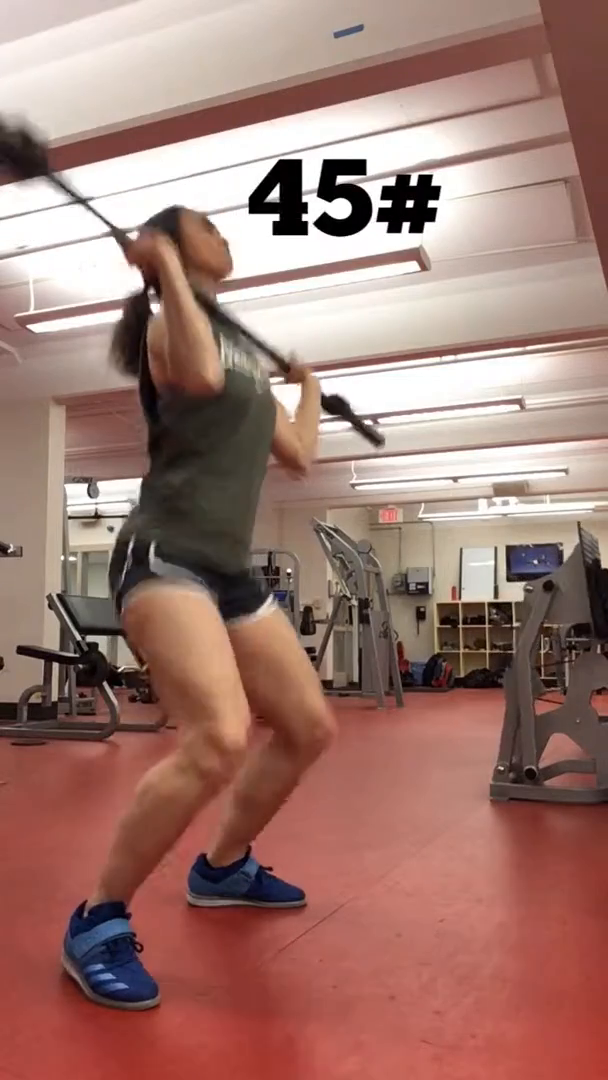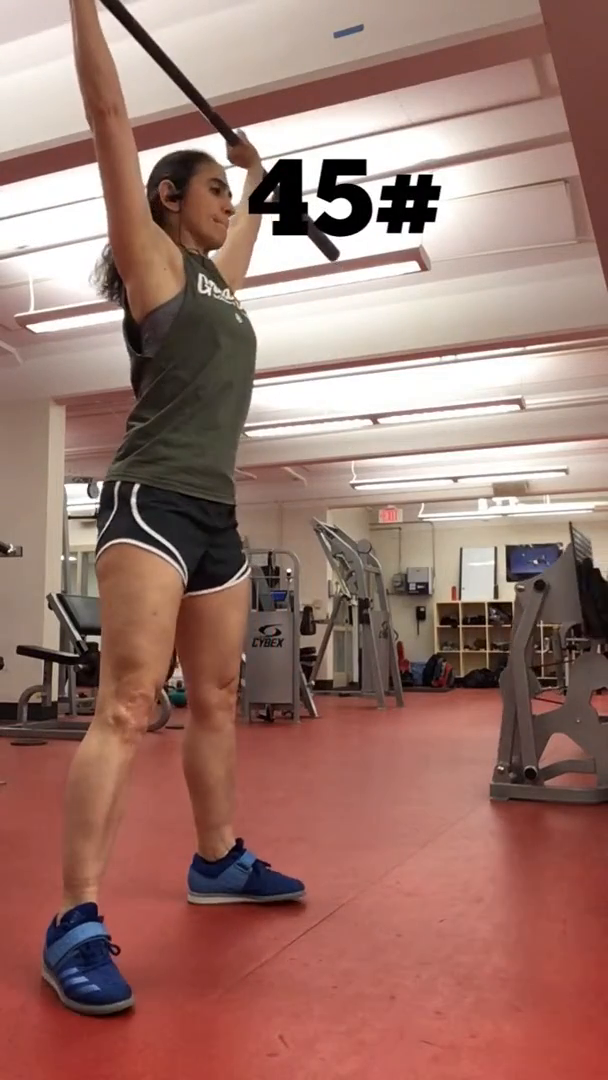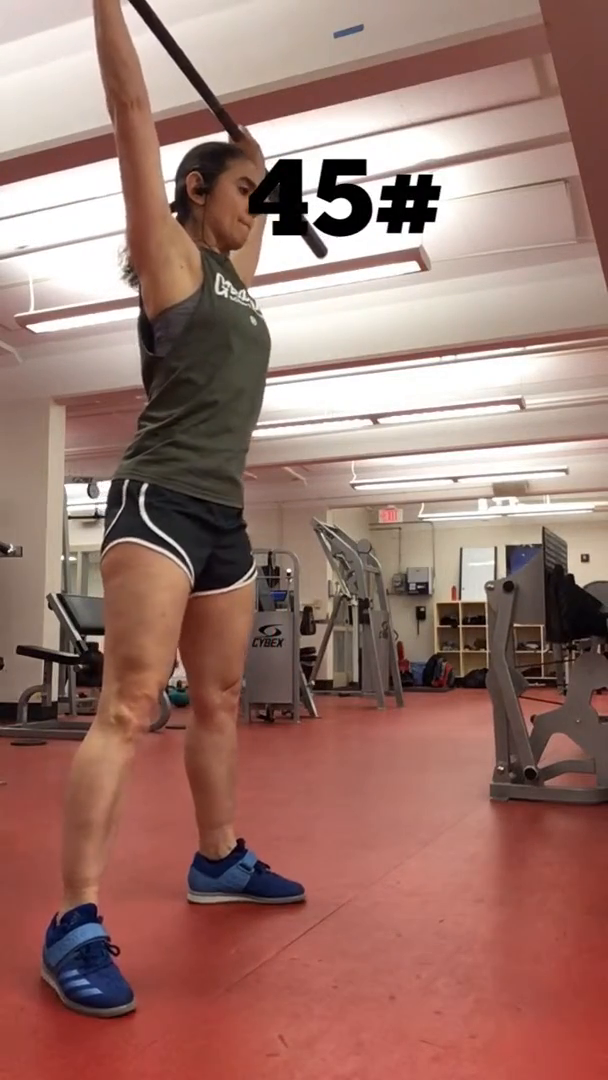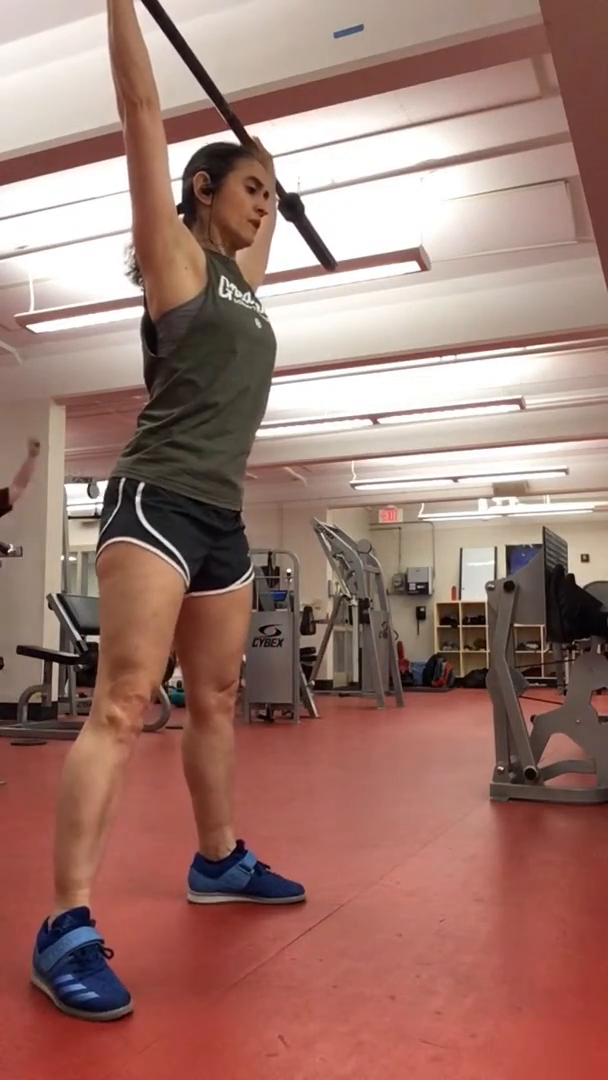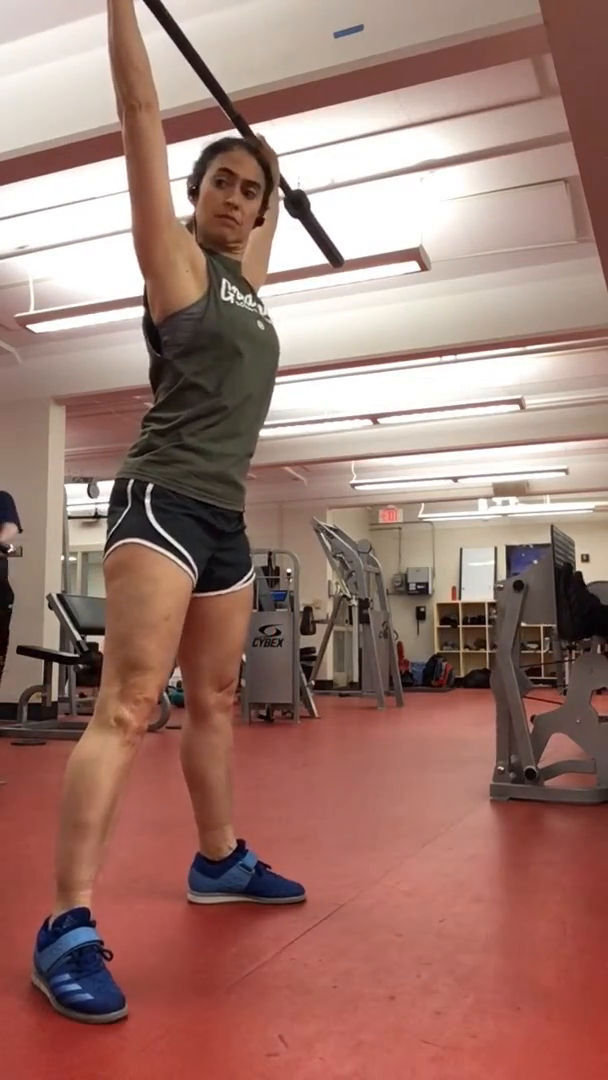
dt=1s
person 1, frame 1
left shoulder: (247, 355)
right shoulder: (172, 329)
left elbow: (299, 454)
right elbow: (200, 374)
left wrist: (307, 389)
right wrist: (169, 271)
left hip: (228, 569)
right hip: (164, 563)
left knee: (307, 730)
right knee: (217, 741)
left ankle: (224, 867)
right ankle: (98, 924)
person 1, frame 2
left shoulder: (217, 280)
right shoulder: (150, 256)
left elbow: (249, 230)
right elbow: (109, 120)
left wrist: (255, 173)
left hip: (214, 515)
right hip: (151, 506)
left knee: (217, 702)
right knee: (127, 710)
left ankle: (219, 860)
right ankle: (75, 924)
person 1, frame 3
left shoulder: (234, 274)
right shoulder: (171, 253)
left elbow: (258, 215)
right elbow: (132, 113)
left wrist: (256, 161)
left hip: (223, 514)
right hip: (160, 502)
left knee: (220, 703)
right knee: (130, 707)
left ankle: (220, 860)
right ankle: (75, 924)
person 1, frame 4
left shoulder: (241, 277)
right shoulder: (175, 254)
left elbow: (263, 220)
right elbow: (141, 112)
left hip: (221, 517)
right hip: (157, 503)
left knee: (215, 703)
right knee: (122, 707)
left ankle: (219, 860)
right ankle: (66, 929)
person 1, frame 5
left shoulder: (246, 278)
right shoulder: (177, 258)
left elbow: (271, 220)
right elbow: (141, 115)
left hip: (224, 517)
right hip: (164, 503)
left knee: (213, 703)
right knee: (128, 707)
left ankle: (219, 859)
right ankle: (67, 927)
